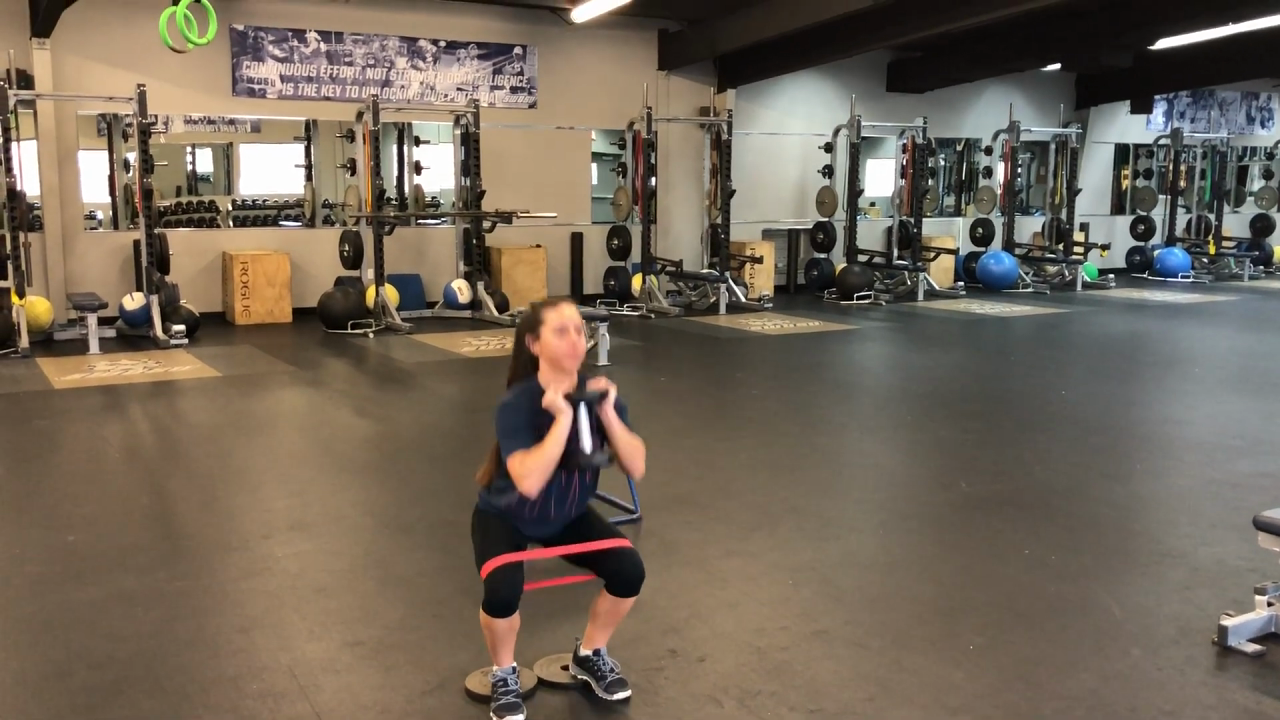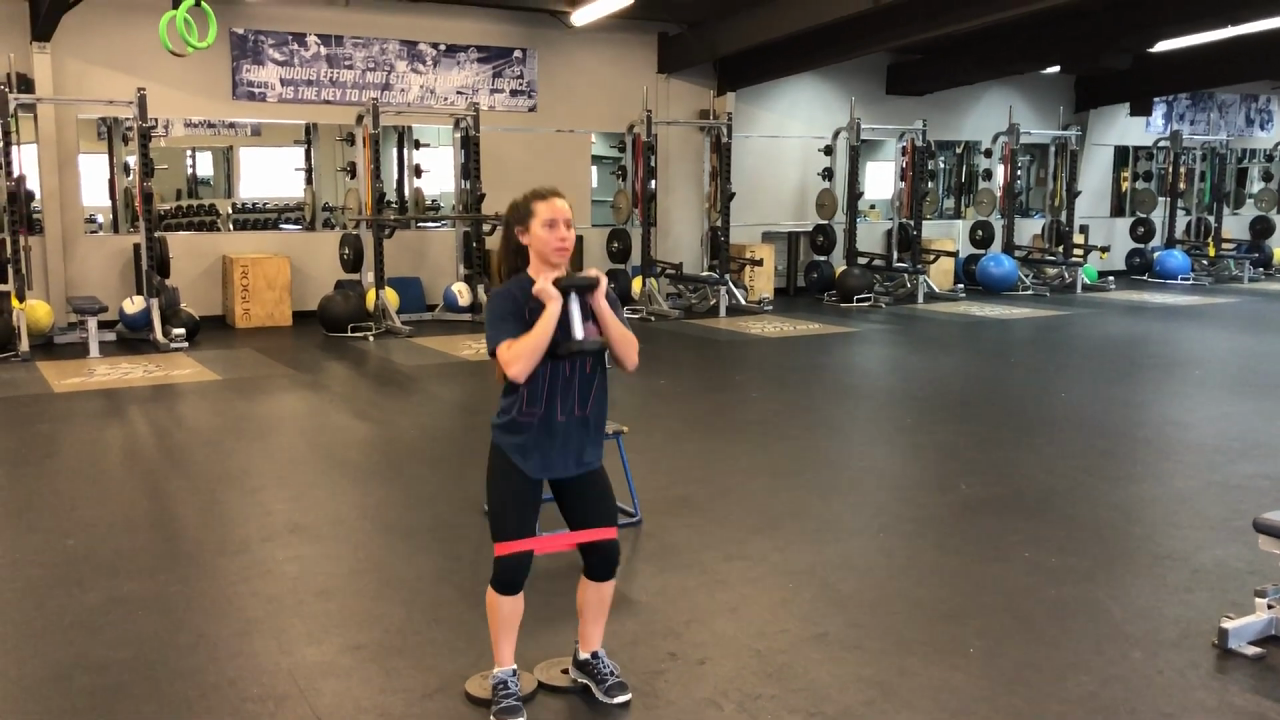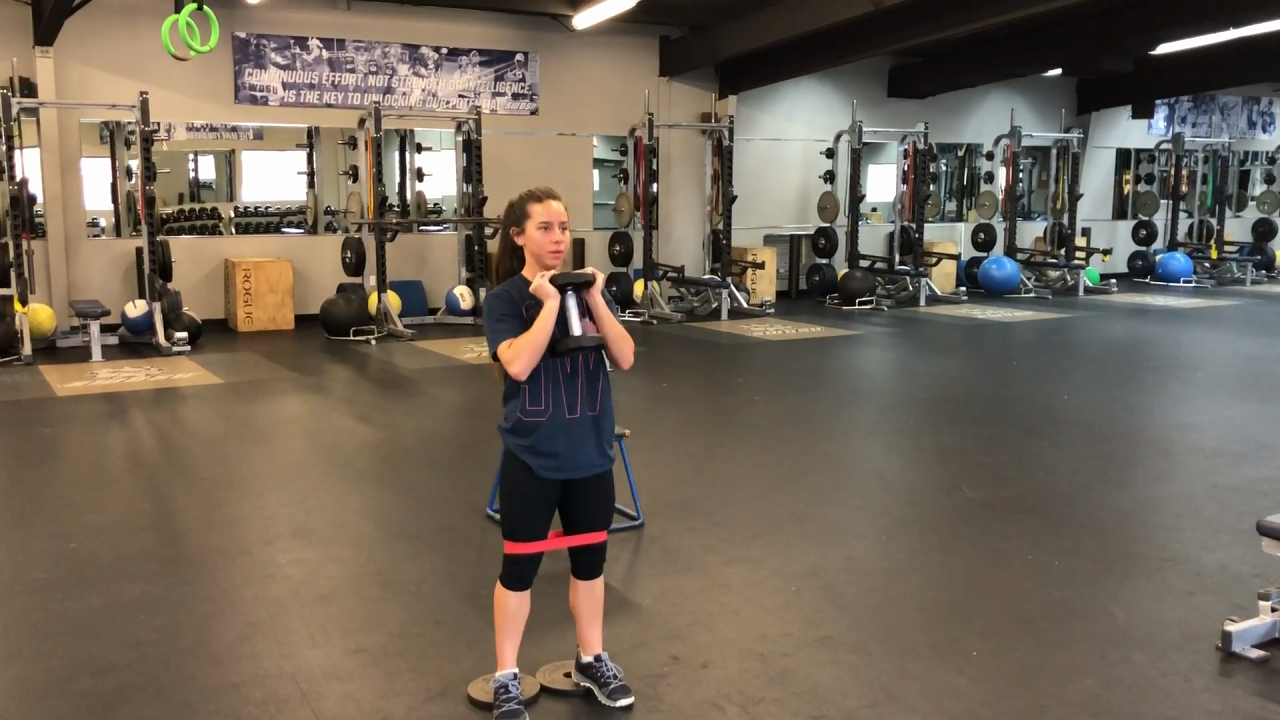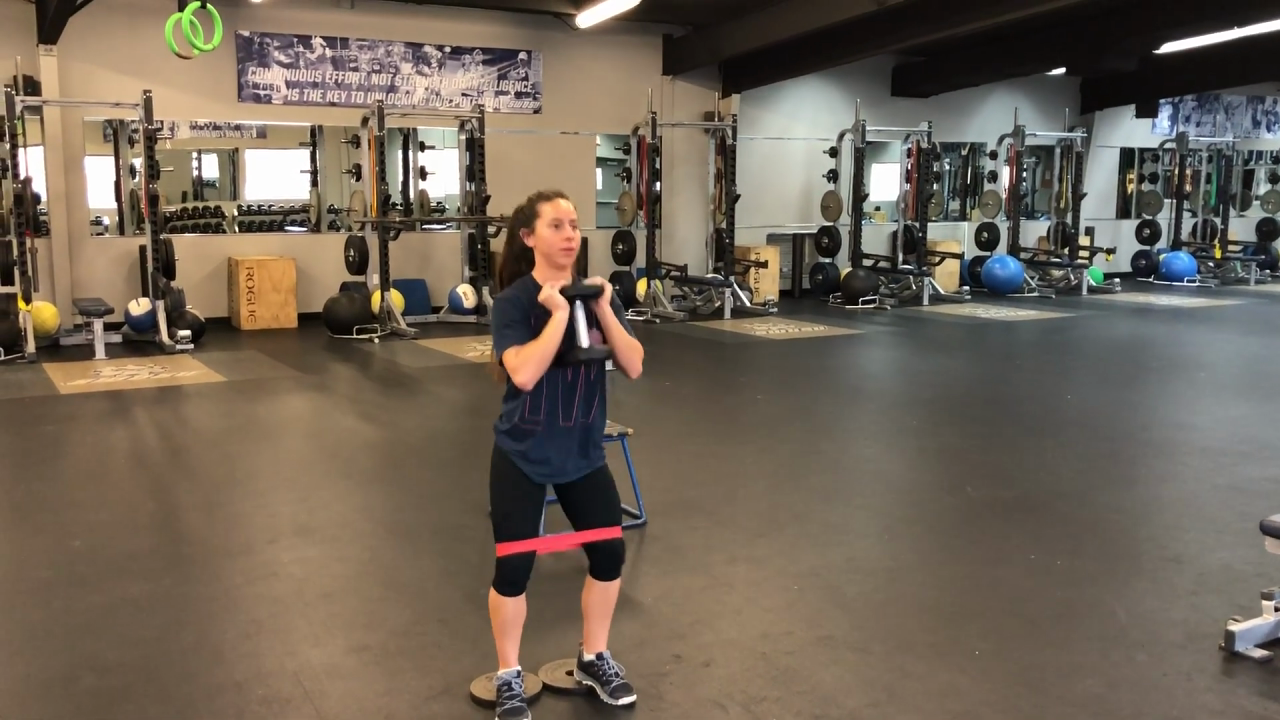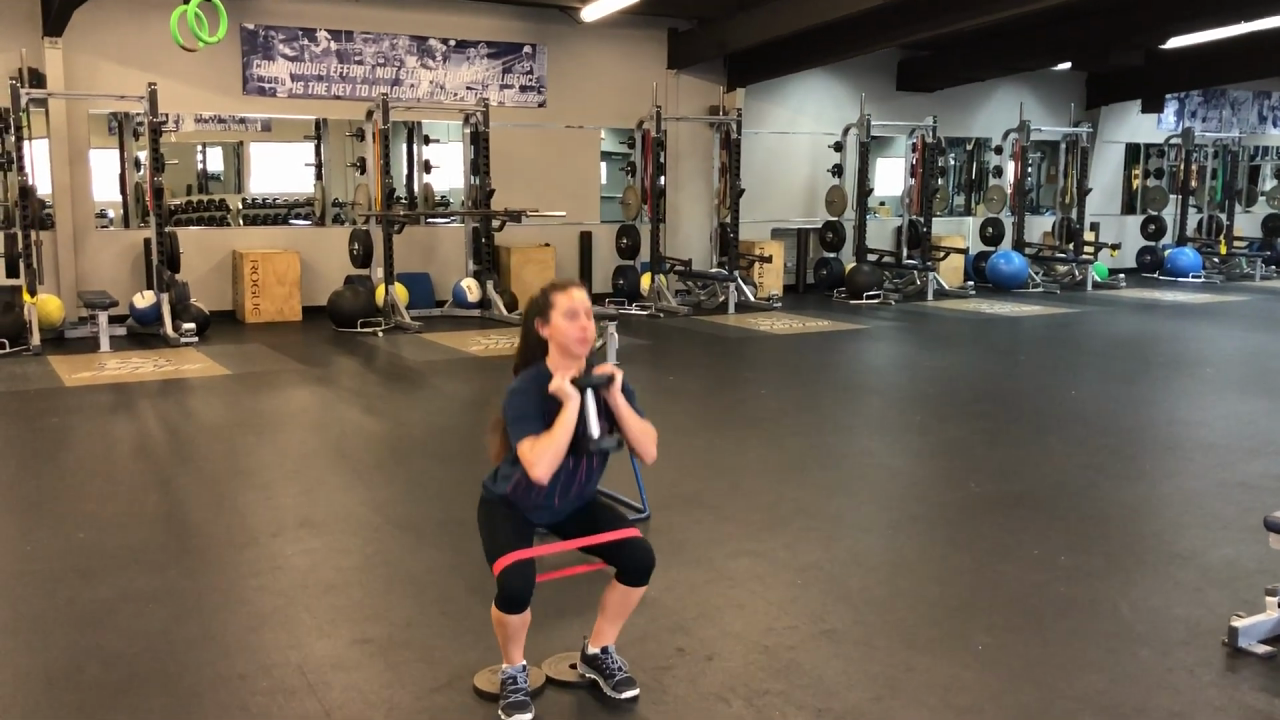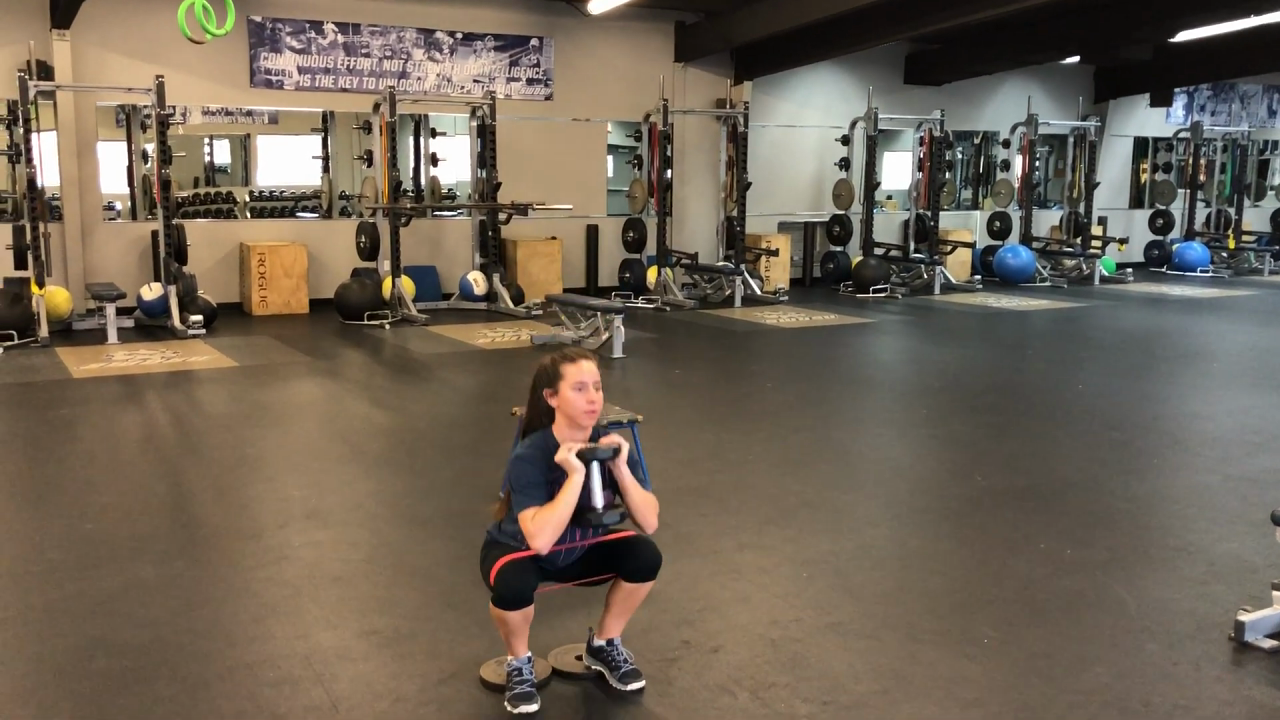
dt=0.3s
person 1, frame 1
left shoulder: (597, 396)
right shoulder: (517, 405)
left elbow: (637, 468)
right elbow: (529, 483)
left wrist: (609, 414)
right wrist: (562, 419)
left hip: (569, 516)
right hip: (507, 519)
left knee: (628, 572)
right knee: (503, 591)
left ankle: (590, 655)
right ankle: (503, 675)
person 1, frame 2
left shoulder: (591, 289)
right shoulder: (508, 297)
left elbow: (630, 360)
right elbow: (516, 367)
left wrist: (597, 302)
right wrist: (552, 304)
left hip: (581, 452)
right hip: (519, 453)
left knee: (603, 556)
right knee: (512, 566)
left ankle: (589, 658)
right ankle: (504, 676)
person 1, frame 3
left shoulder: (586, 287)
right shoulder: (505, 299)
left elbow: (625, 358)
right elbow: (518, 364)
left wrist: (594, 300)
right wrist: (550, 302)
left hip: (590, 453)
right hip: (532, 456)
left knee: (589, 559)
right knee: (521, 567)
left ankle: (591, 662)
person 1, frame 4
left shoulder: (595, 292)
right shoulder: (513, 302)
left elbow: (634, 367)
right elbow: (524, 375)
left wrist: (603, 309)
right wrist: (559, 313)
left hip: (583, 455)
right hip: (522, 456)
left knee: (608, 554)
right knee: (515, 566)
left ankle: (593, 660)
person 1, frame 5
left shoulder: (606, 377)
right shoulder: (526, 391)
left elbow: (648, 451)
right elbow: (540, 470)
left wrist: (615, 396)
right wrist: (571, 404)
left hip: (575, 502)
right hip: (511, 506)
left knee: (638, 559)
right knee: (516, 584)
left ankle: (597, 652)
right ankle: (513, 672)
person 1, frame 6
left shoulder: (611, 446)
right shoulder: (530, 457)
left elbow: (649, 523)
right elbow: (540, 540)
left wrist: (621, 469)
right wrist: (576, 474)
left hip: (579, 552)
right hip: (515, 550)
left knee: (645, 558)
right knee: (512, 588)
left ankle: (604, 643)
right ankle: (519, 664)
